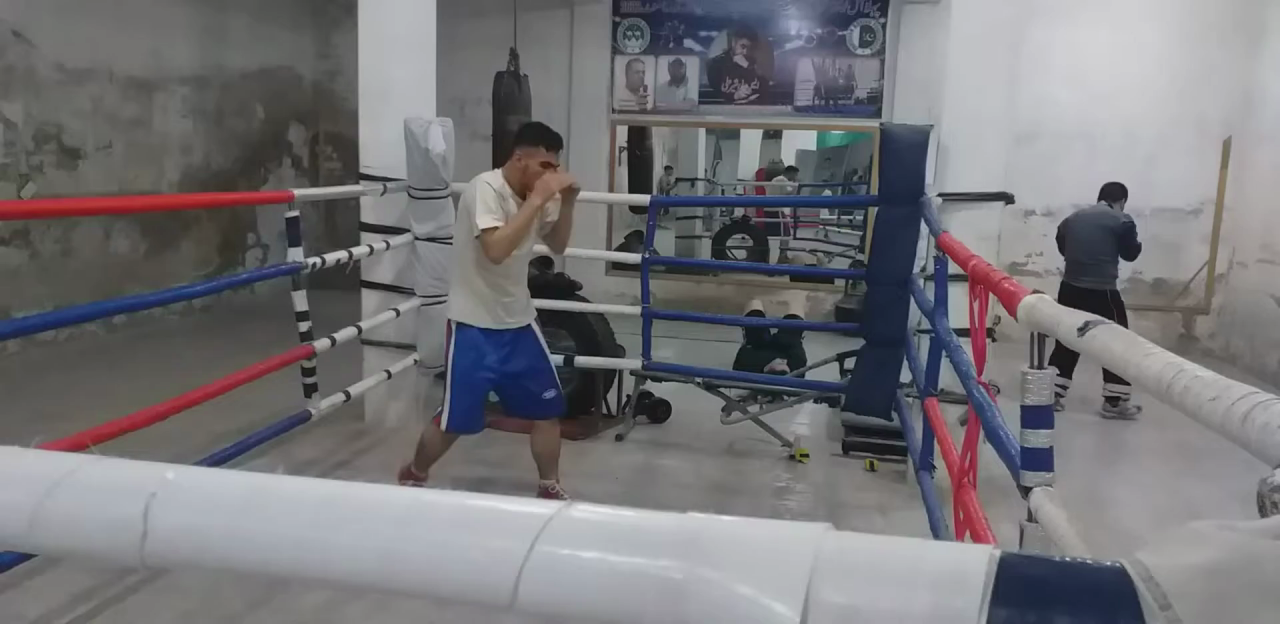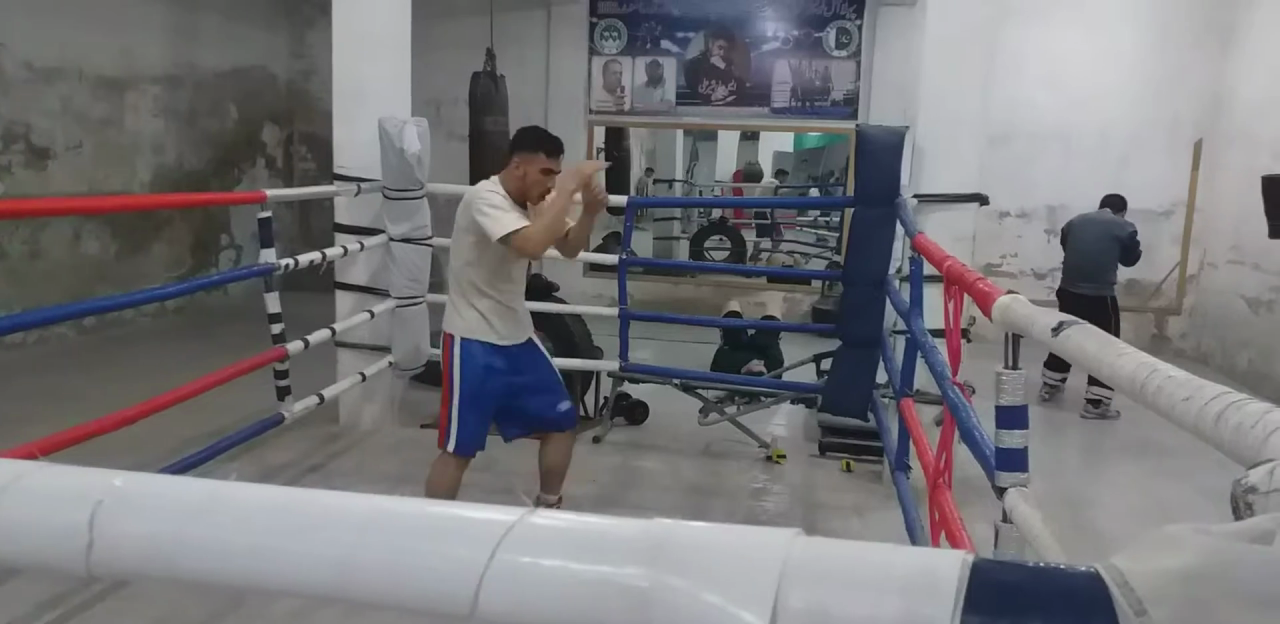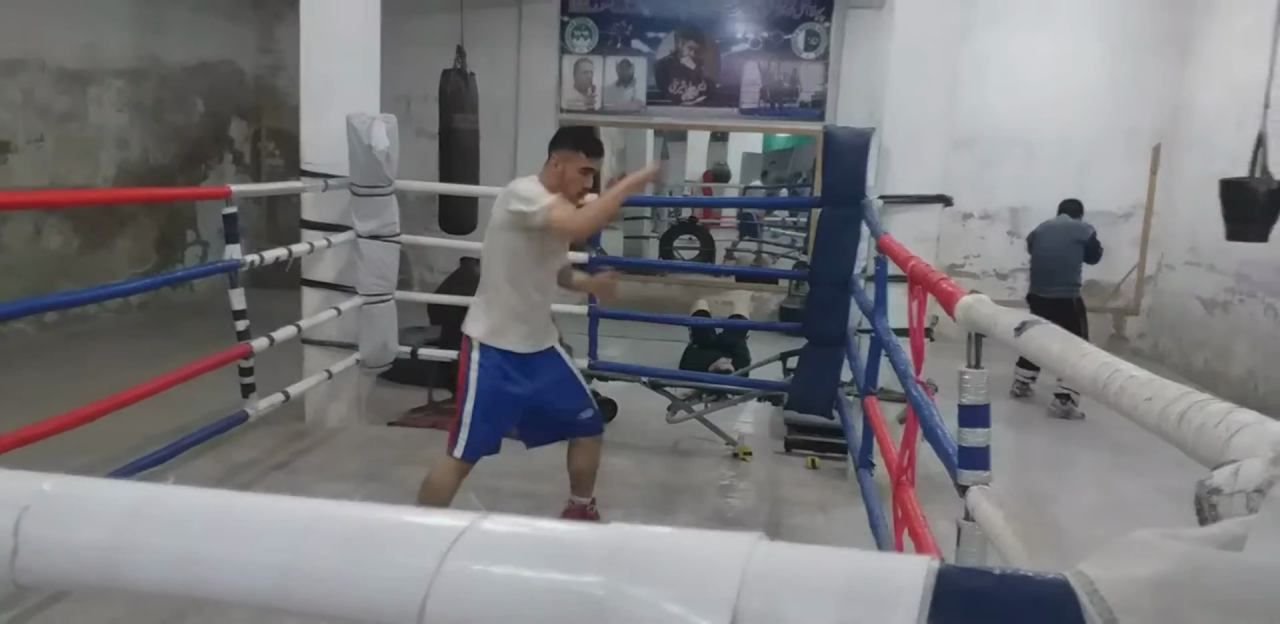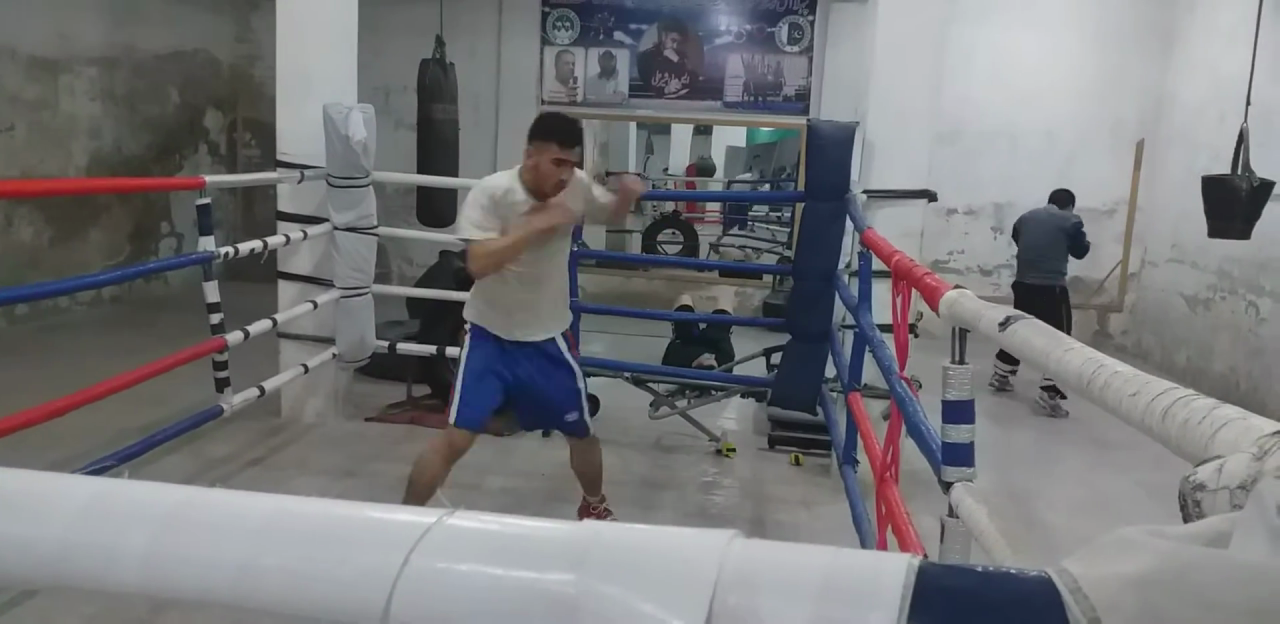
dt=0.5s
person 1, frame 1
left shoulder: (537, 194)
right shoulder: (483, 189)
left elbow: (557, 245)
right elbow: (497, 250)
left wrist: (564, 202)
right wrist: (538, 199)
left hip: (519, 322)
right hip: (473, 324)
left knee: (547, 411)
right knee: (454, 423)
left ankle: (550, 489)
right ankle: (414, 475)
person 1, frame 2
left shoulder: (537, 197)
right shoulder: (484, 199)
left elbow: (569, 248)
right elbow: (531, 246)
left wrist: (590, 210)
right wrist: (569, 189)
left hip: (518, 337)
right hip: (473, 340)
left knee: (562, 423)
right knee: (459, 449)
left ankle: (548, 507)
person 1, frame 3
left shoulder: (562, 208)
right shoulder: (523, 194)
right elbow: (582, 226)
left wrist: (588, 283)
right wrist: (630, 183)
left hip: (539, 345)
right hip: (492, 347)
left knee: (589, 429)
right knee: (463, 456)
left ankle: (581, 510)
person 1, frame 4
left shoulder: (575, 185)
right shoulder: (489, 192)
left elbow: (610, 210)
right elbow: (479, 265)
left wrist: (626, 196)
right wrist: (537, 224)
left hip: (548, 334)
right hip: (491, 334)
left knee: (581, 431)
right knee: (456, 439)
left ankle: (594, 508)
person 2, frame 1
left shoulder: (1074, 218)
right shoulder: (1121, 220)
left elbow: (1062, 246)
right elbow: (1131, 253)
right wrist: (1129, 232)
left hip: (1070, 287)
right hip: (1102, 291)
left knee: (1067, 342)
left ankle: (1051, 392)
right ankle: (1116, 401)
person 2, frame 2
left shoulder: (1076, 221)
right shoulder: (1124, 228)
left elbow: (1065, 245)
right elbow: (1131, 259)
left hip: (1069, 291)
right hip: (1100, 296)
left ankle: (1050, 385)
right ankle: (1096, 403)
person 2, frame 3
left shoulder: (1041, 228)
right shoulder: (1084, 230)
left elbow: (1032, 250)
right elbow: (1093, 257)
left hip: (1037, 295)
right hip: (1066, 298)
left ankle: (1021, 383)
right ankle: (1063, 401)
person 2, frame 4
left shoulder: (1028, 216)
right shoulder: (1070, 221)
left elbow: (1017, 237)
right elbow: (1080, 251)
left hip: (1023, 284)
right hip: (1051, 287)
left ankle: (1000, 376)
right ankle: (1050, 394)
